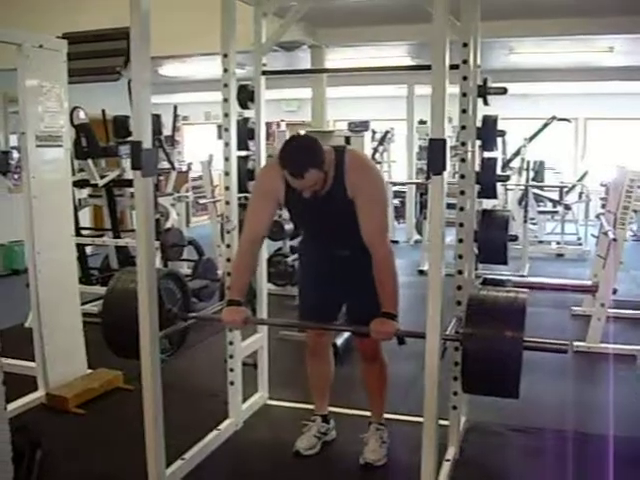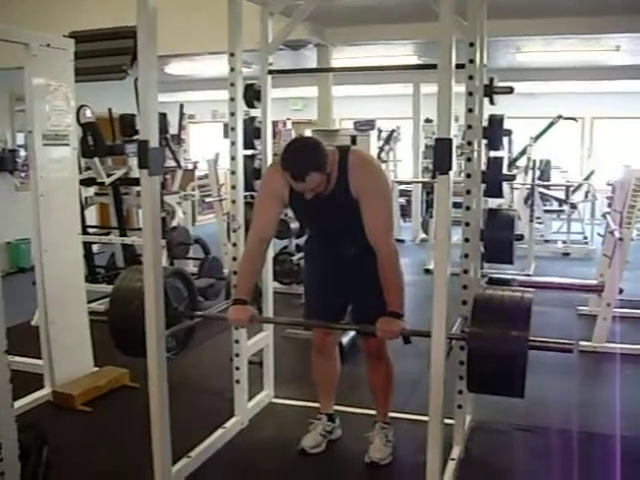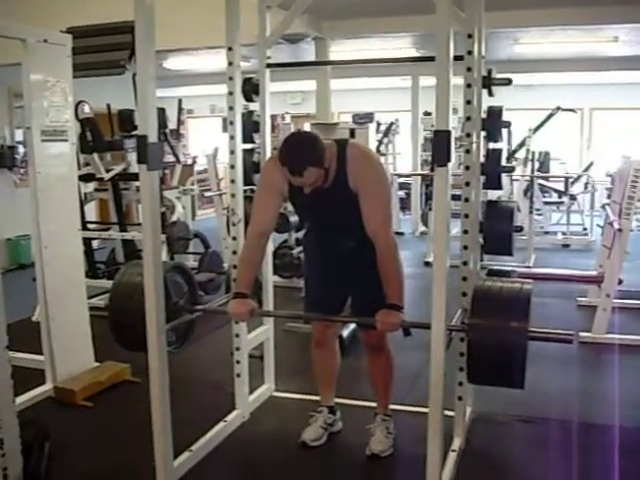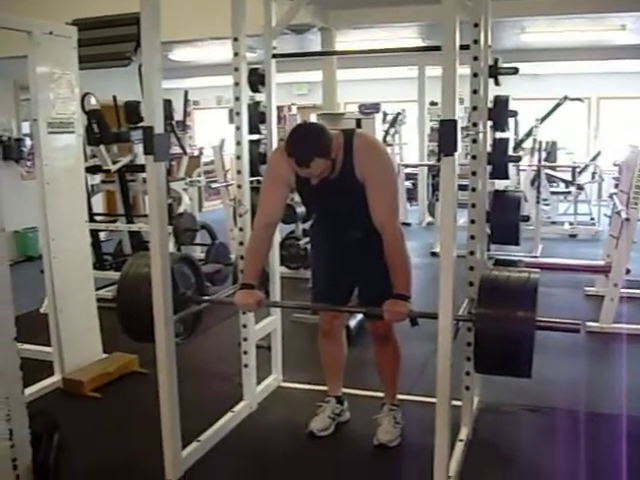
dt=1s
person 1, frame 1
left shoulder: (359, 172)
right shoulder: (271, 177)
left elbow: (379, 246)
right elbow: (251, 239)
left wrist: (388, 313)
right wrist: (235, 300)
left hip: (362, 258)
right hip: (317, 256)
left knee: (369, 346)
right knee: (316, 340)
left ankle: (377, 428)
right ankle: (322, 421)
person 1, frame 2
left shoulder: (363, 171)
right shoulder: (275, 178)
left elbow: (384, 245)
right elbow: (258, 239)
left wrist: (394, 312)
right wrist: (241, 299)
left hip: (367, 257)
right hip: (323, 255)
left knee: (374, 345)
right knee: (322, 339)
left ankle: (383, 427)
right ankle: (327, 419)
person 1, frame 3
left shoulder: (361, 163)
right shoulder: (275, 171)
left elbow: (382, 237)
right elbow: (258, 232)
left wrist: (394, 305)
right wrist: (241, 293)
left hip: (367, 249)
right hip: (322, 248)
left knee: (374, 337)
right knee: (322, 332)
left ankle: (383, 419)
right ankle: (328, 412)
person 1, frame 4
left shoulder: (368, 154)
right shoulder: (281, 161)
left elbow: (389, 227)
right elbow: (265, 222)
left wrist: (401, 295)
right wrist: (248, 284)
left hip: (374, 239)
right hip: (329, 239)
left knee: (382, 327)
right knee: (328, 322)
left ankle: (391, 408)
right ankle: (335, 402)
